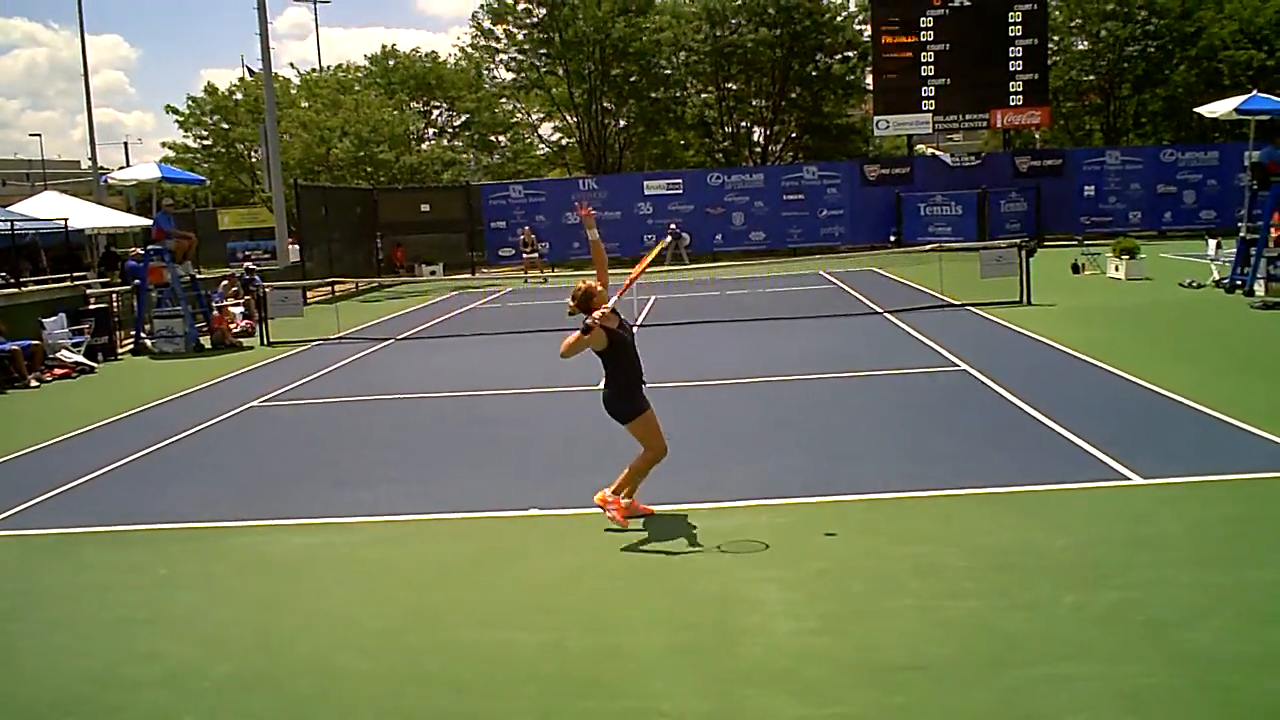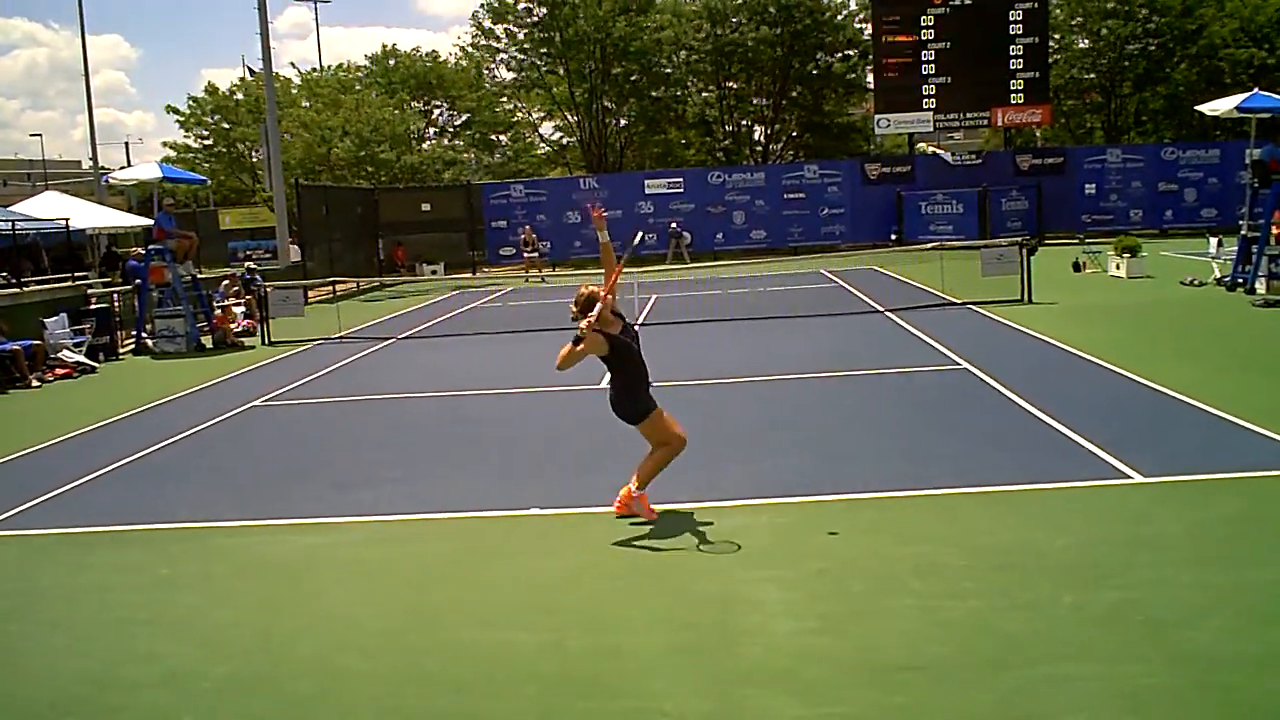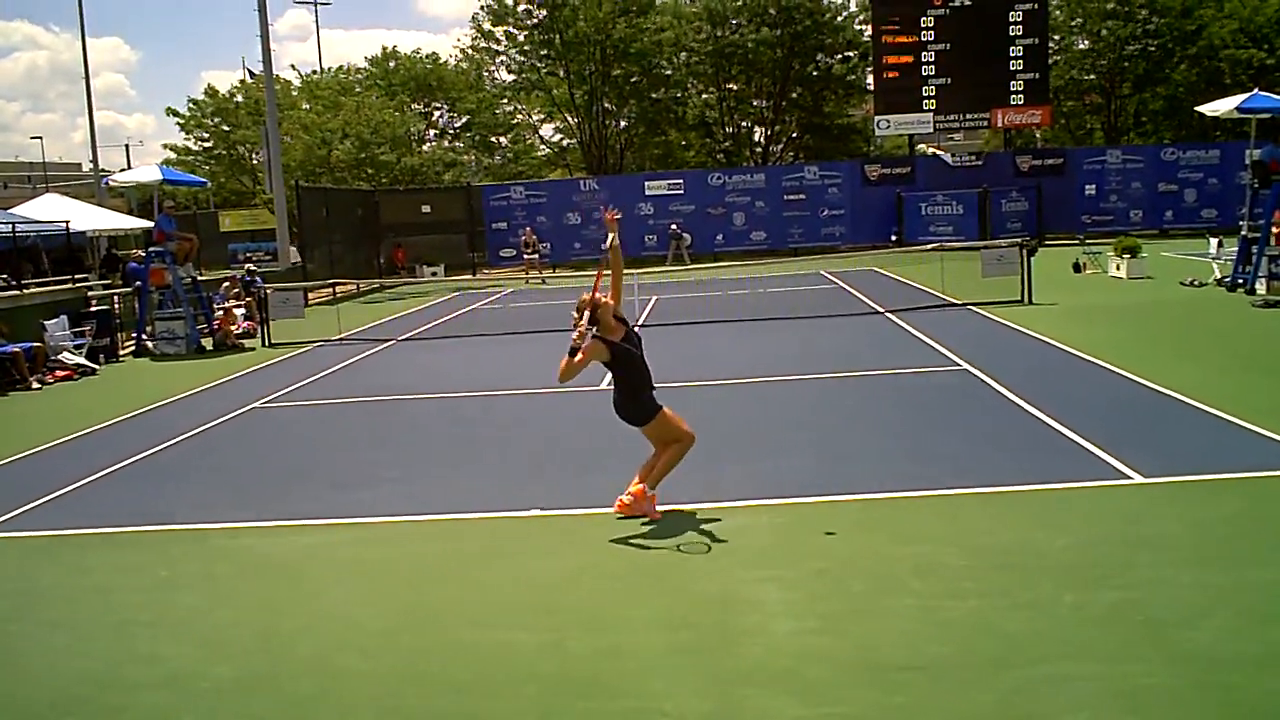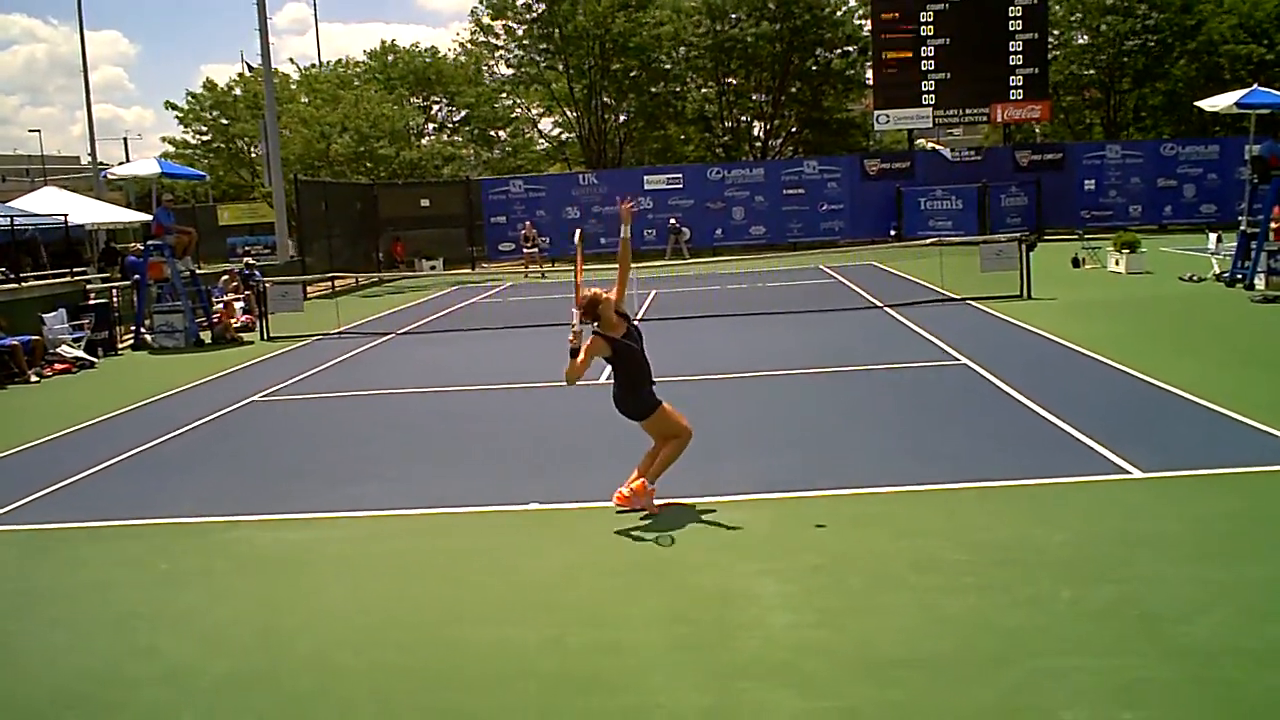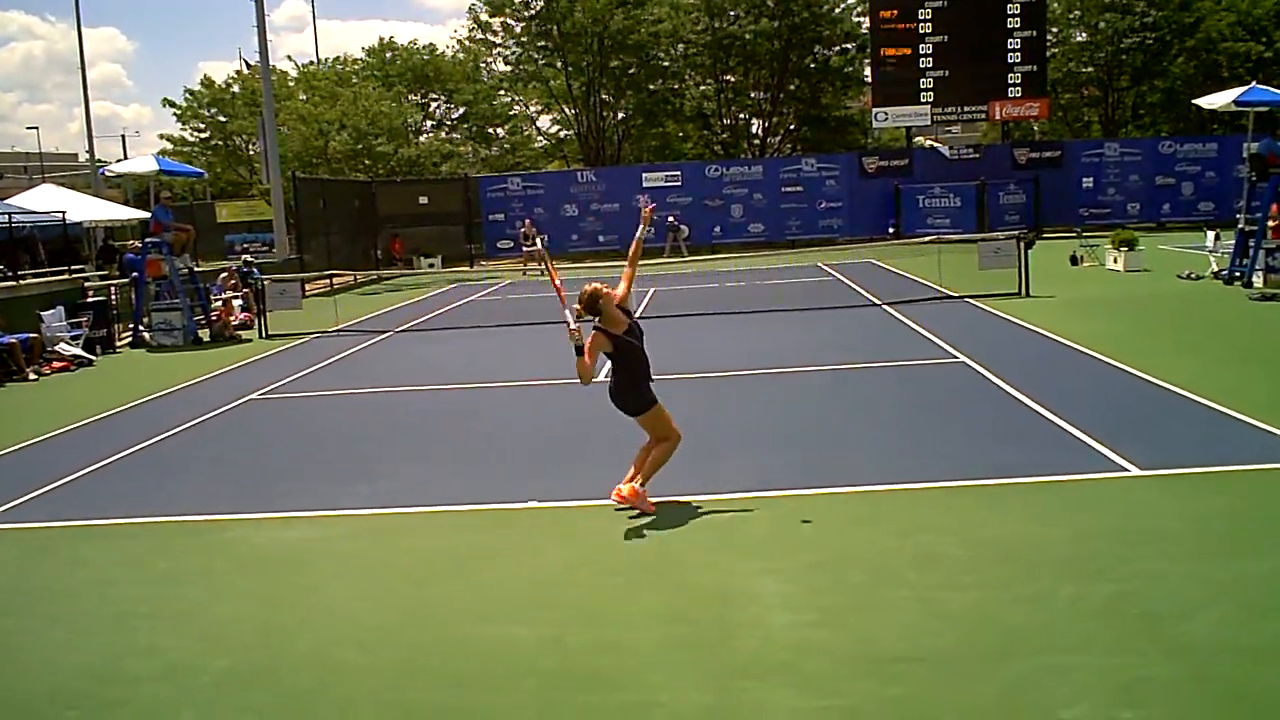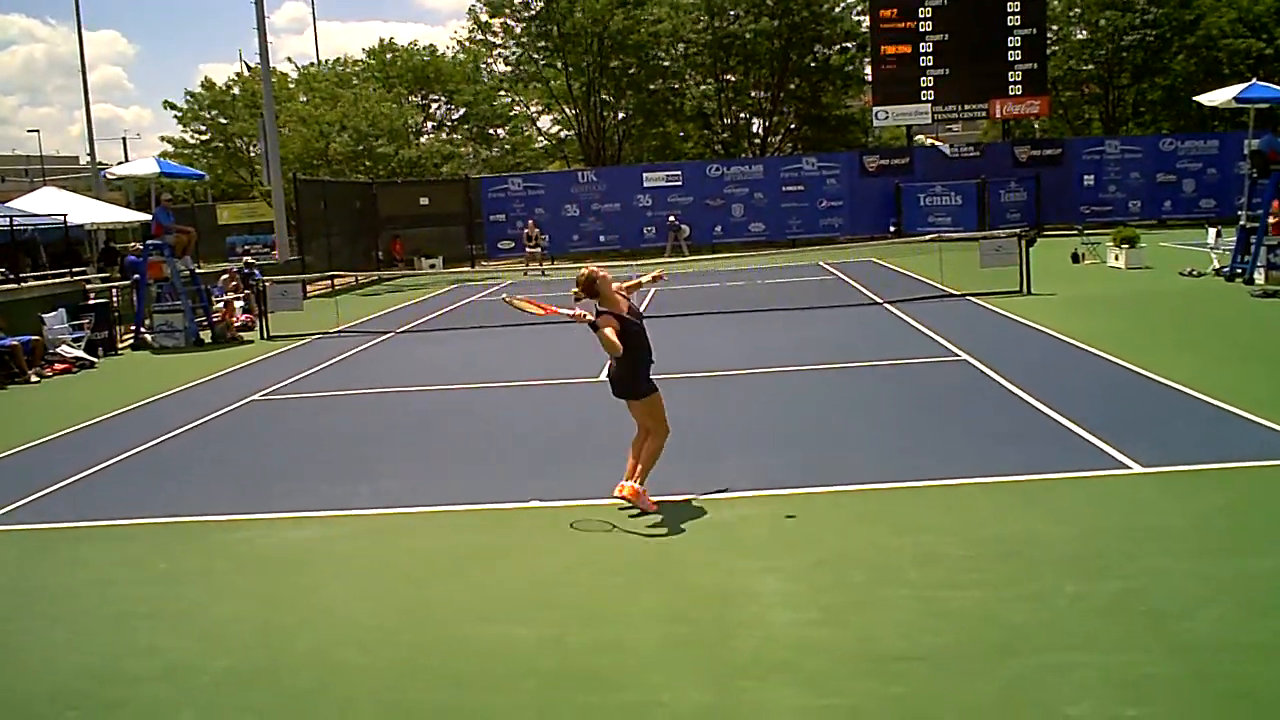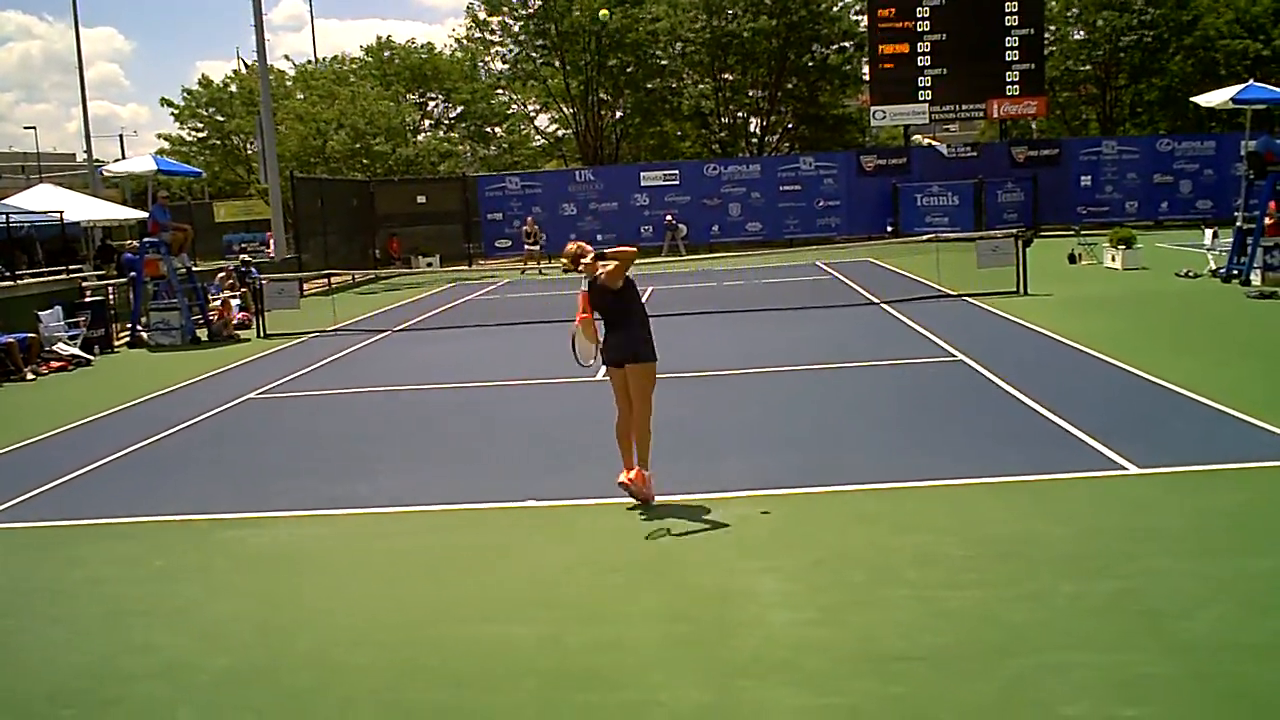
dt=0.1s
person 1, frame 1
left shoulder: (607, 311)
right shoulder: (596, 331)
left elbow: (601, 263)
right elbow: (564, 351)
left wrist: (591, 229)
right wrist: (588, 328)
left hip: (630, 393)
right hip: (622, 398)
left knee: (654, 445)
right knee: (657, 449)
left ankle: (625, 501)
right ankle: (610, 495)
person 1, frame 2
left shoulder: (613, 314)
right shoulder: (595, 338)
left elbow: (610, 268)
right elbow: (561, 364)
left wrist: (602, 232)
right wrist: (578, 337)
left hip: (637, 395)
right hip: (630, 400)
left knee: (663, 446)
right knee: (677, 440)
left ankle: (627, 499)
right ankle: (633, 492)
person 1, frame 3
left shoulder: (616, 318)
right shoulder: (596, 345)
left elbow: (617, 272)
right elbow: (563, 377)
left wrist: (613, 235)
right wrist: (575, 346)
left hip: (641, 397)
right hip: (633, 402)
left knee: (667, 446)
right knee: (685, 437)
left ankle: (630, 499)
right ankle: (644, 490)
person 1, frame 4
left shoulder: (617, 311)
right shoulder: (597, 342)
left elbow: (623, 266)
right elbow: (571, 378)
left wrist: (625, 226)
right wrist: (574, 348)
left hip: (640, 392)
right hip: (634, 398)
left knee: (665, 441)
right knee: (682, 433)
left ankle: (628, 491)
right ankle: (643, 486)
person 1, frame 5
left shoulder: (620, 306)
right shoulder: (598, 337)
left elbow: (631, 265)
right elbow: (586, 378)
left wrist: (643, 228)
right wrist: (578, 347)
left hip: (637, 389)
right hip: (630, 393)
left knee: (658, 438)
right knee: (670, 437)
left ankle: (626, 488)
right ankle: (636, 488)
person 1, frame 6
left shoulder: (619, 294)
right shoulder: (603, 319)
left elbow: (630, 285)
right elbow: (616, 351)
left wrist: (648, 278)
right wrist: (593, 324)
left hip: (624, 375)
right hip: (633, 377)
left knee: (646, 429)
right knee: (659, 430)
left ankle: (627, 483)
right ankle: (635, 487)
person 1, frame 7
left shoulder: (592, 286)
right shoulder: (609, 274)
right elbow: (631, 253)
right wrist: (600, 255)
left hip: (613, 348)
right hip: (634, 347)
left knee: (625, 412)
right knee: (641, 413)
left ankle: (628, 472)
right ankle: (641, 474)
